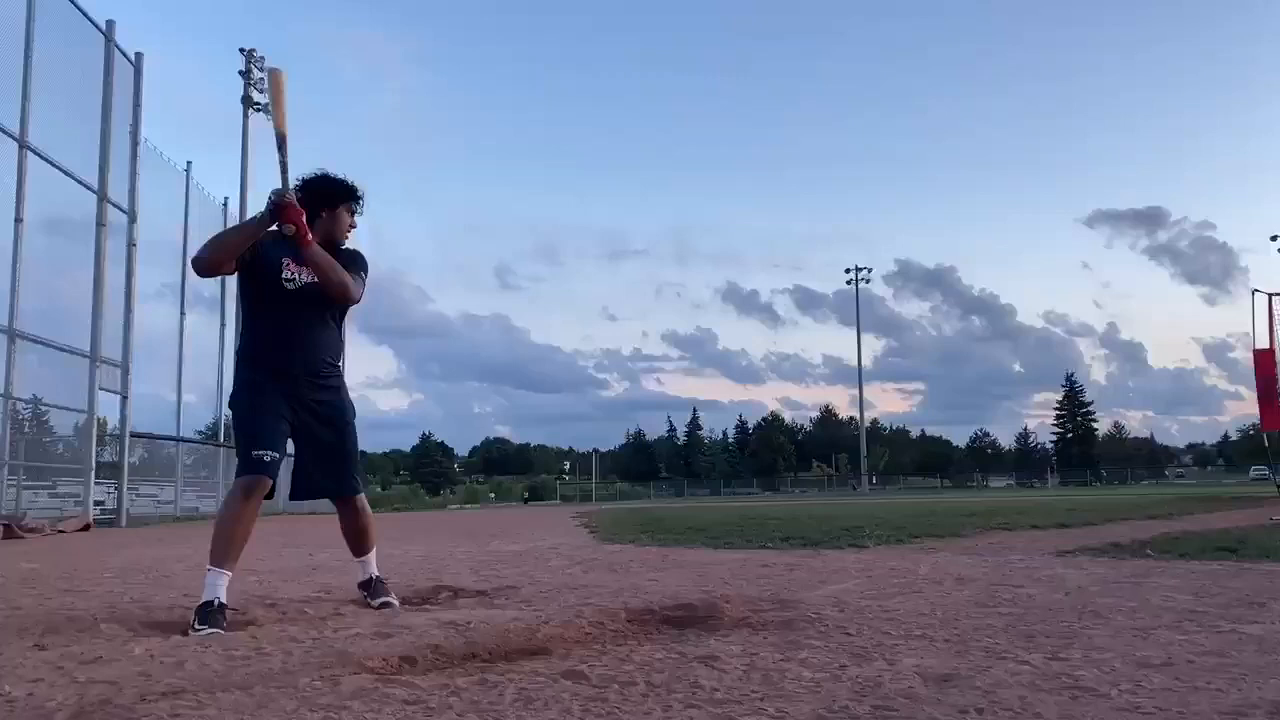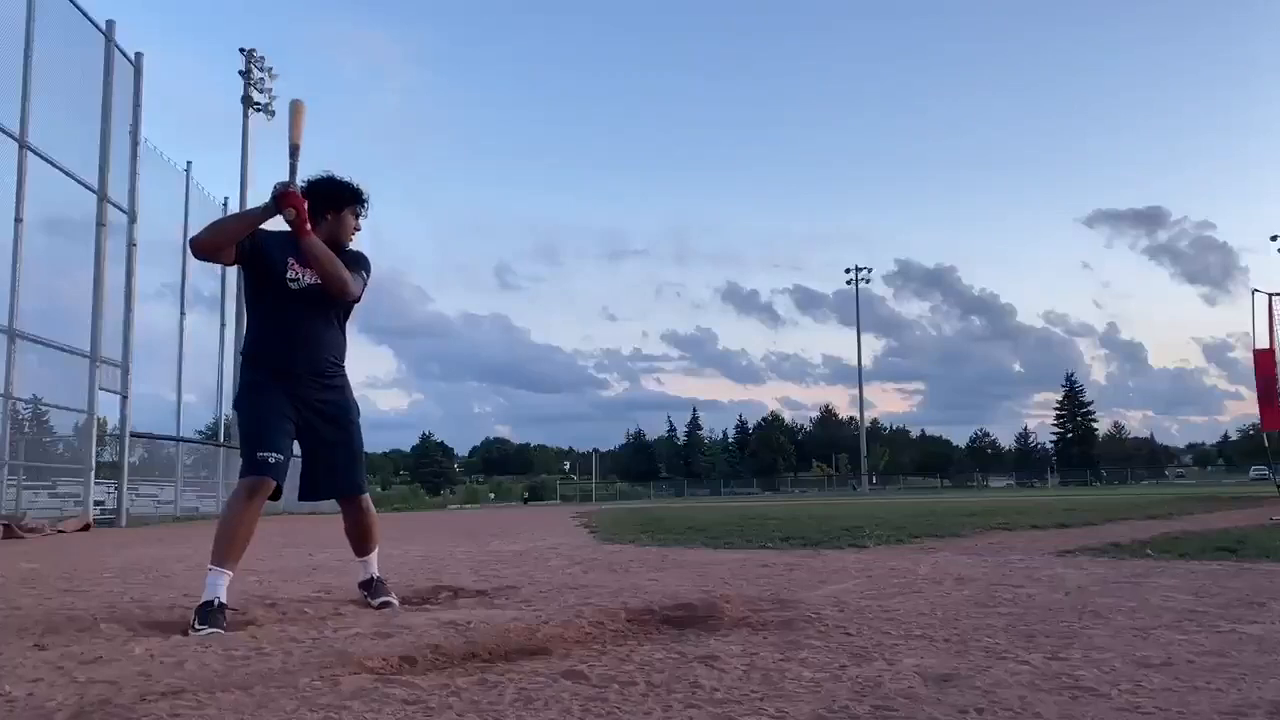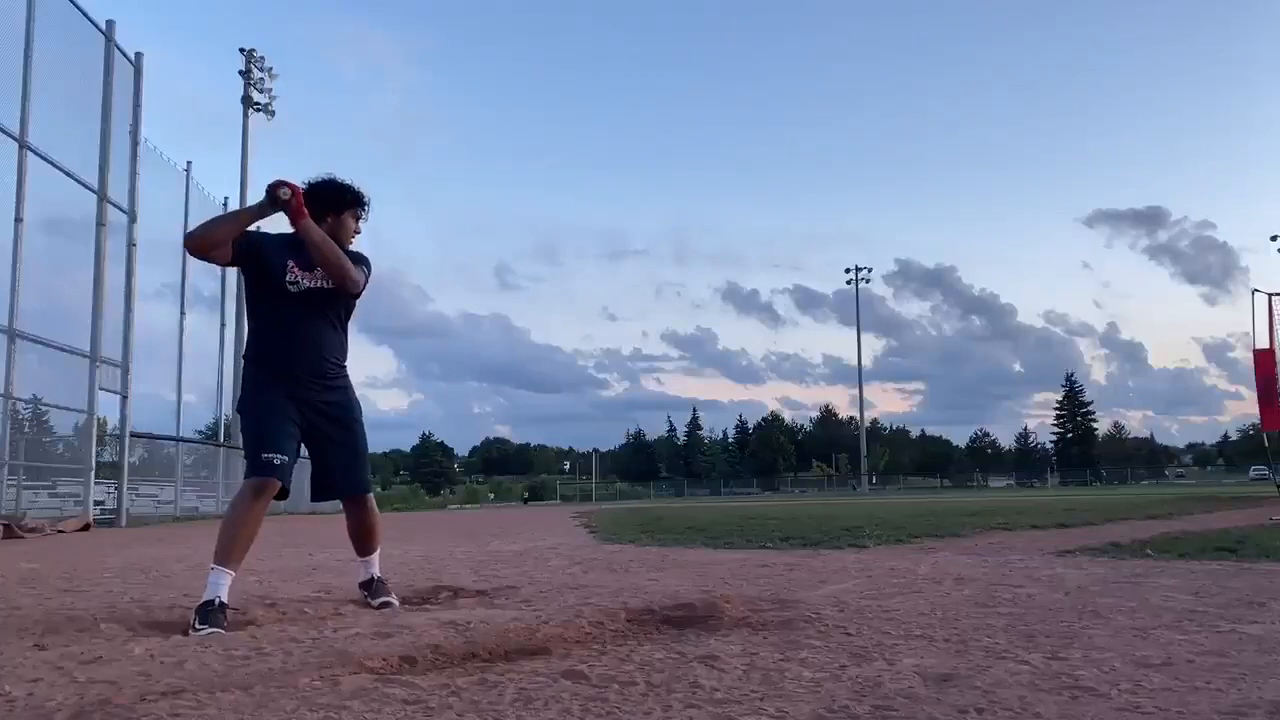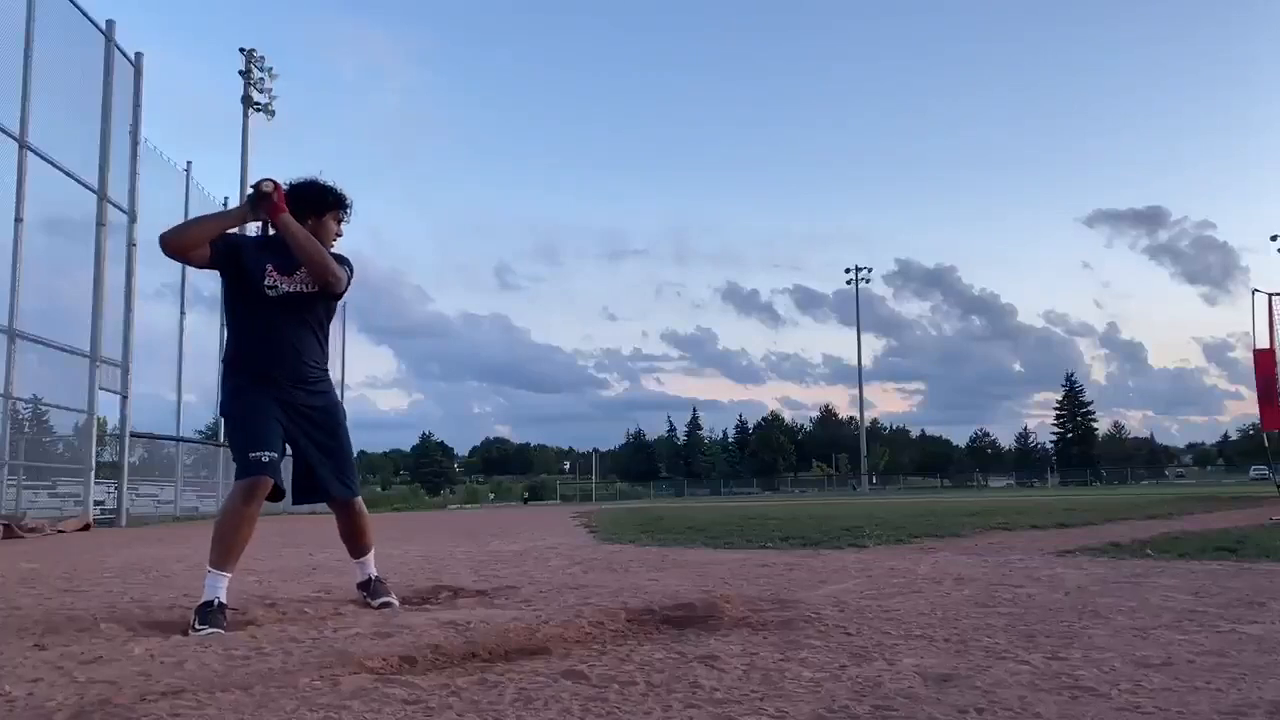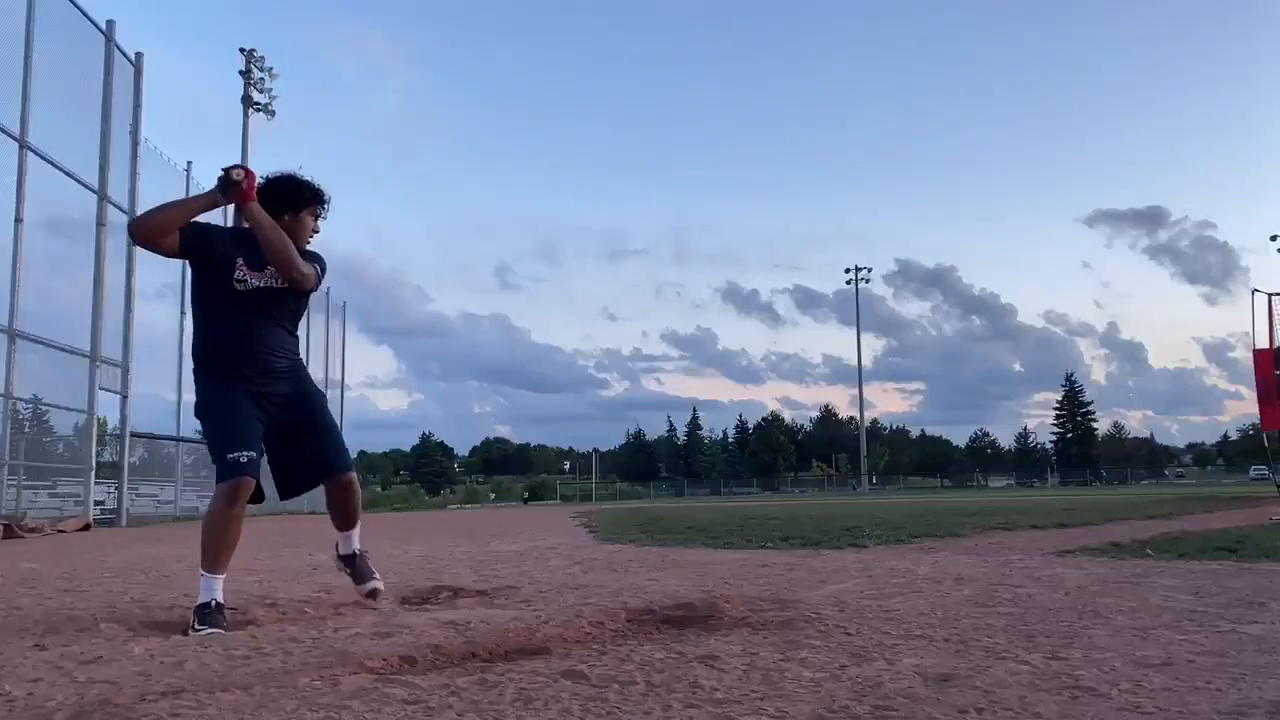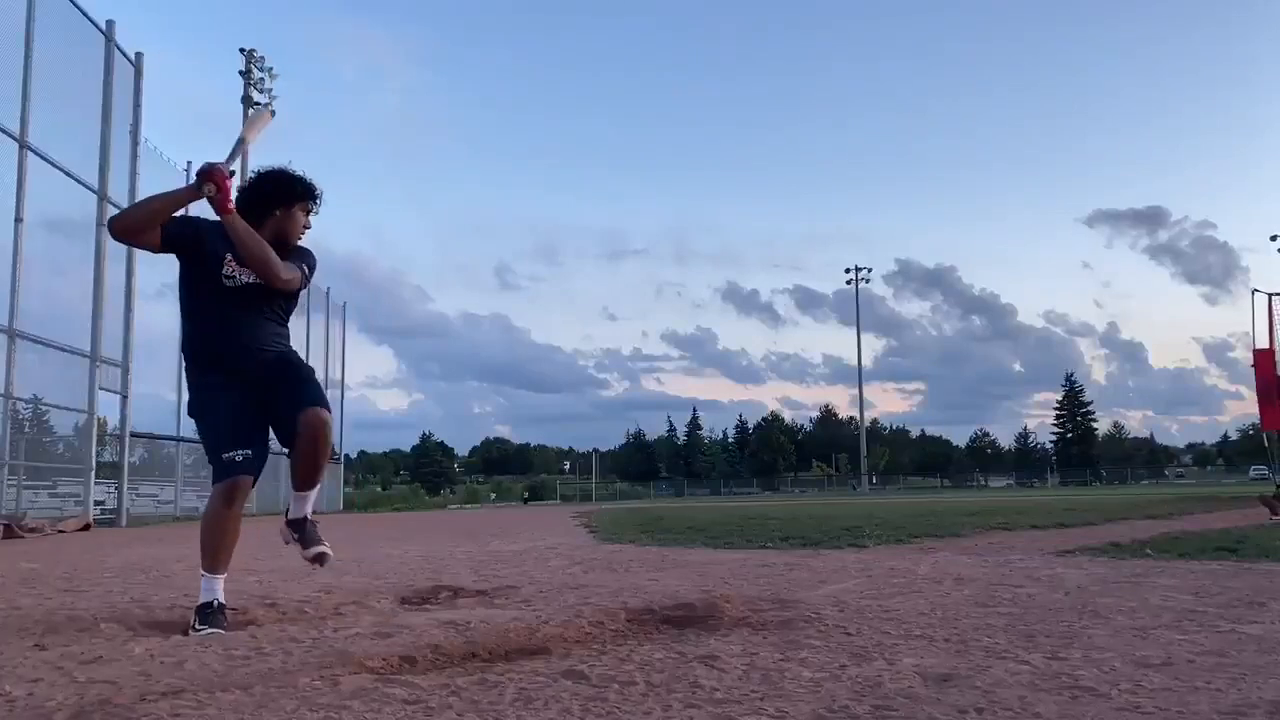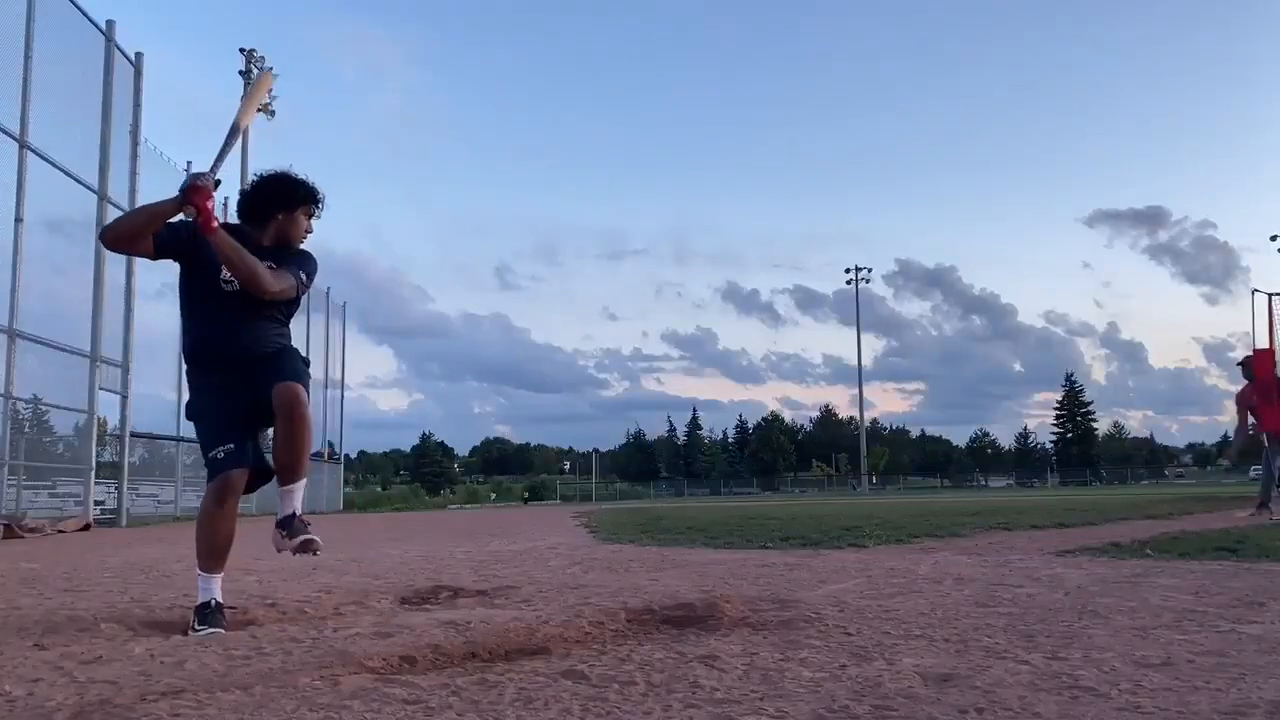
dt=0.2s
person 1, frame 1
left shoulder: (351, 260)
right shoulder: (262, 247)
left elbow: (347, 293)
right elbow: (204, 263)
left wrist: (303, 238)
right wrist: (265, 220)
left hip: (324, 389)
right hip: (263, 384)
left knee: (348, 490)
right knee: (253, 481)
left ankle: (370, 577)
right ankle: (212, 598)
person 1, frame 2
left shoulder: (354, 260)
right shoulder: (266, 245)
left elbow: (346, 289)
right elbow: (201, 245)
left wrist: (303, 229)
right wrist: (268, 210)
left hip: (328, 389)
right hip: (268, 385)
left knee: (353, 490)
right knee: (257, 481)
left ankle: (370, 577)
right ankle: (213, 598)
person 1, frame 3
left shoulder: (356, 262)
right shoulder: (264, 247)
left elbow: (347, 279)
right elbow: (196, 242)
left wrist: (299, 218)
right wrist: (265, 208)
left hip: (331, 390)
right hip: (270, 387)
left knee: (358, 490)
right knee: (263, 481)
left ankle: (371, 577)
right ankle: (214, 597)
person 1, frame 4
left shoulder: (337, 266)
right shoulder: (244, 251)
left elbow: (328, 276)
right elbow: (173, 244)
left wrist: (279, 214)
right wrist: (245, 212)
left hip: (313, 392)
right hip: (252, 390)
left knee: (346, 494)
right knee: (256, 481)
left ankle: (367, 578)
right ankle: (212, 599)
person 1, frame 5
left shoulder: (311, 262)
right shoulder: (214, 242)
left elbow: (295, 272)
right elbow: (141, 231)
left wrist: (250, 203)
right wrist: (217, 196)
left hip: (288, 382)
right hip: (226, 386)
left knee: (343, 476)
right knee: (238, 483)
left ankle: (349, 549)
right ankle: (209, 600)
person 1, frame 6
left shoulder: (301, 258)
right shoulder: (201, 235)
left elbow: (277, 275)
right elbow: (121, 227)
left wrist: (226, 208)
right wrist: (195, 191)
left hip: (274, 366)
right hip: (216, 378)
left knee: (316, 421)
right knee: (235, 480)
left ankle: (299, 516)
right ankle: (211, 599)
person 1, frame 7
left shoulder: (301, 263)
right shoulder: (195, 237)
left elbow: (264, 287)
right elbow: (112, 238)
left wrist: (209, 226)
right wrist: (171, 205)
left hip: (270, 363)
right hip: (214, 378)
left knee: (292, 395)
right knee: (229, 478)
left ankle: (290, 518)
right ankle: (208, 600)
